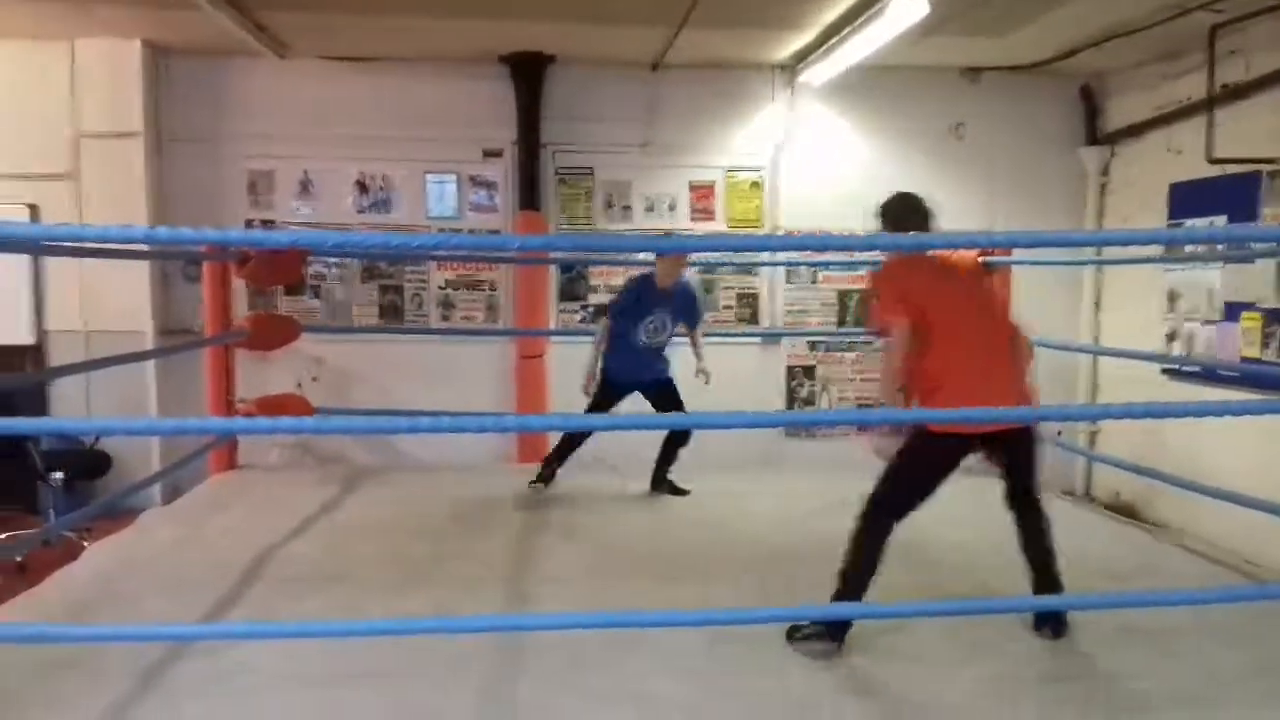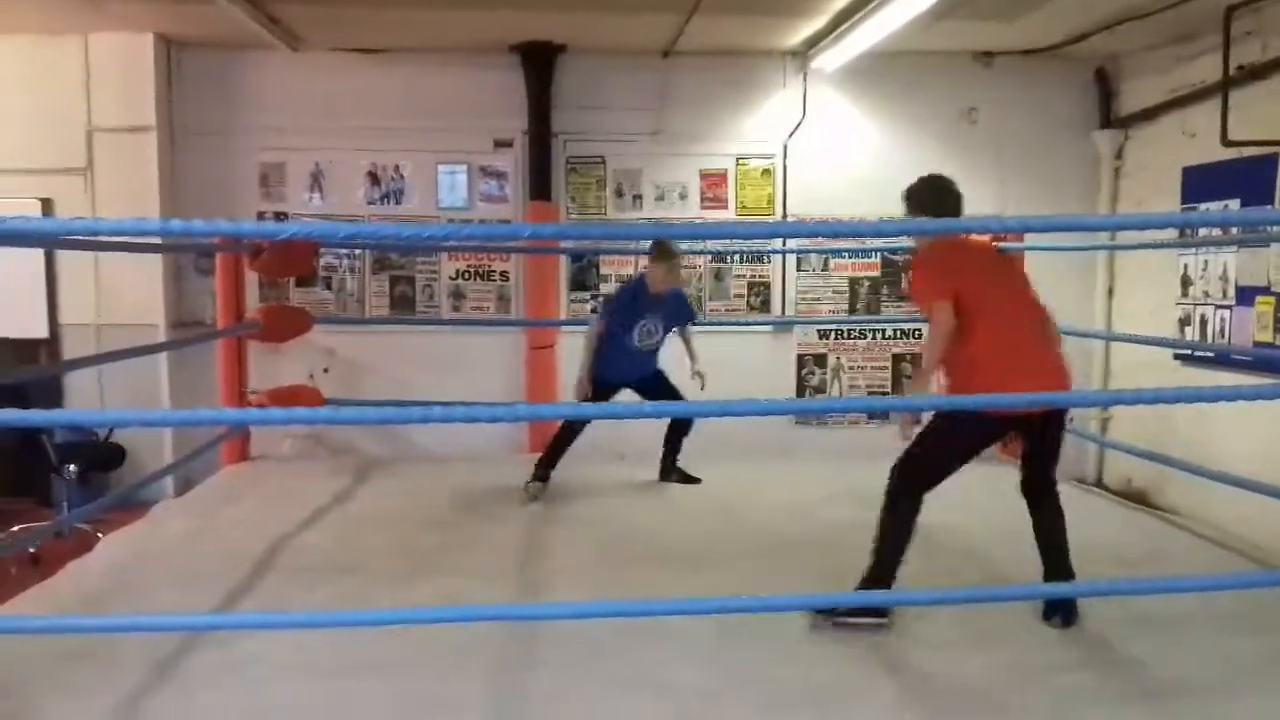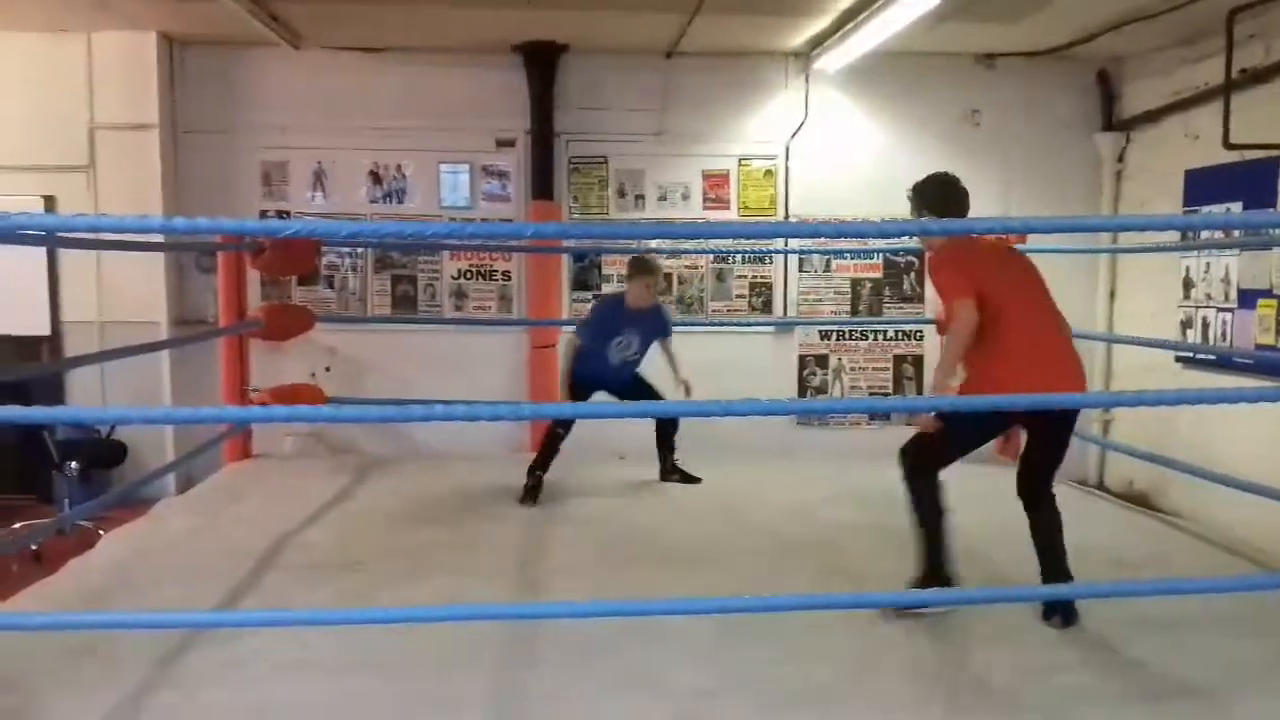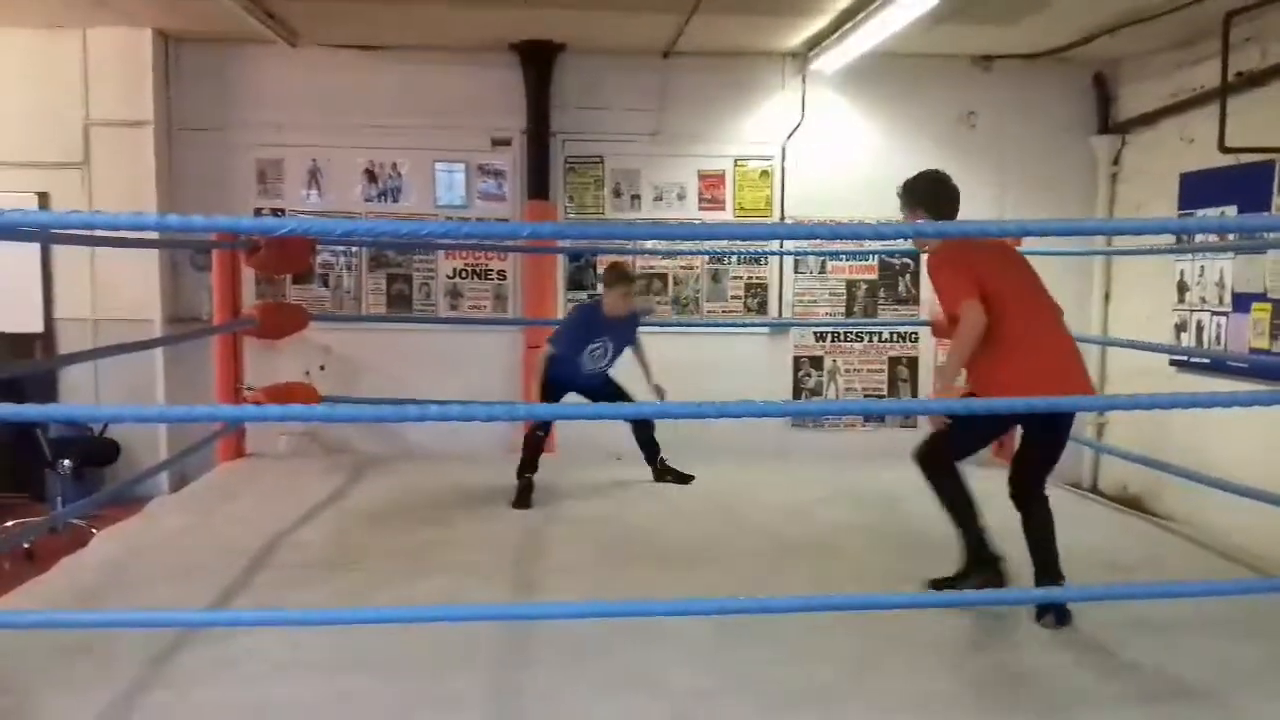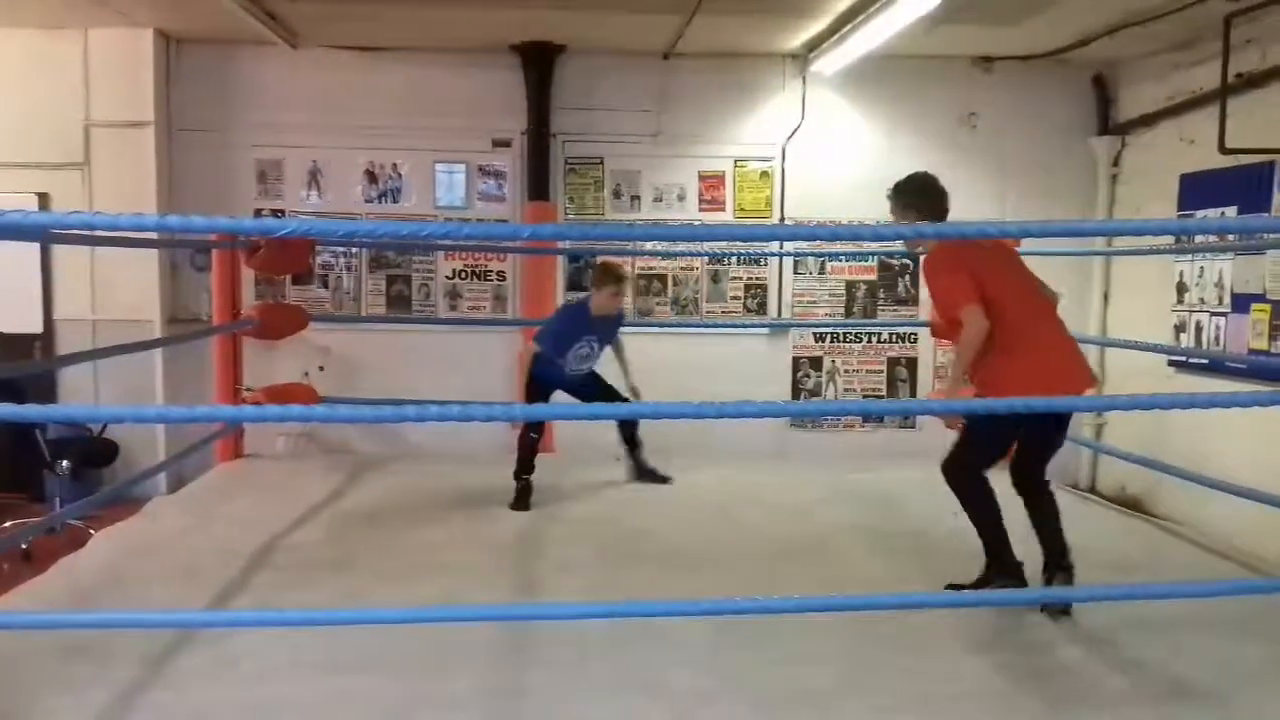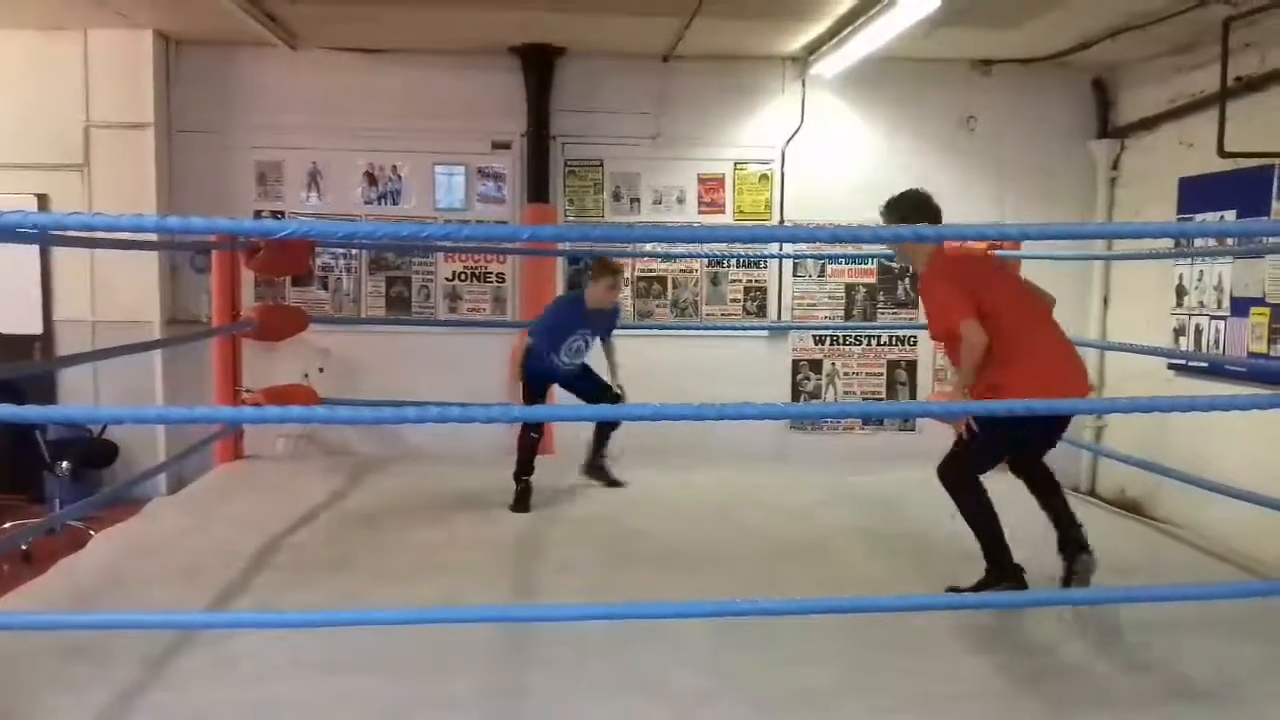
dt=0.1s
person 1, frame 1
left shoulder: (894, 276)
right shoulder: (972, 275)
left elbow: (899, 340)
right elbow: (1020, 344)
left wrist: (890, 412)
left hip: (951, 416)
right hip: (1013, 410)
left knee: (882, 511)
right knee: (1025, 503)
left ankle: (833, 624)
right ankle: (1050, 610)
person 1, frame 2
left shoulder: (930, 259)
right shoulder: (1001, 258)
left elbow: (943, 323)
right elbow: (1048, 329)
left wrist: (916, 394)
left hip: (986, 394)
right hip: (1050, 390)
left knee: (907, 481)
right knee: (1039, 488)
left ankle: (873, 595)
right ankle: (1061, 598)
person 1, frame 3
left shoulder: (947, 259)
right shoulder: (1009, 254)
left elbow: (965, 323)
right elbow: (1052, 322)
left wrist: (937, 390)
left hip: (1002, 390)
right hip: (1065, 388)
left knee: (918, 459)
right knee: (1035, 490)
left ankle: (936, 578)
right ankle: (1059, 597)
person 1, frame 4
left shoulder: (943, 259)
right shoulder: (997, 249)
left elbow: (974, 321)
right elbow: (1047, 311)
left wrist: (943, 385)
left hip: (1009, 388)
right hip: (1067, 383)
left knee: (935, 456)
right knee: (1028, 487)
left ankle: (983, 564)
right ankle: (1051, 594)
person 1, frame 5
left shoulder: (939, 261)
right shoulder: (992, 247)
left elbow: (976, 325)
right elbow: (1048, 299)
left wrist: (953, 386)
left hip: (1015, 389)
right hip: (1067, 378)
left knee: (961, 469)
right knee: (1029, 476)
left ankle: (1004, 571)
right ankle: (1057, 570)
person 1, frame 6
left shoulder: (935, 277)
right shoulder: (978, 262)
left elbow: (975, 338)
right elbow: (1045, 302)
left wrist: (961, 392)
left hip: (1020, 394)
right hip: (1068, 380)
left knee: (957, 471)
right knee: (1024, 459)
left ankle: (1004, 573)
right ankle: (1075, 547)
person 2, frame 1
left shoulder: (686, 293)
right shoulder: (636, 288)
left elbow: (693, 327)
right elbow: (606, 324)
left wrist: (700, 360)
right wrist: (592, 370)
left hip: (654, 371)
right hip: (618, 370)
left knee: (681, 425)
left ankle: (660, 477)
right ankle: (549, 468)
person 2, frame 2
left shoulder: (677, 298)
right shoulder: (627, 294)
left elbow: (683, 328)
right elbow: (596, 329)
left wrist: (694, 362)
right wrist: (585, 375)
left hip: (645, 370)
right hip: (608, 370)
left knee: (683, 414)
right knee: (581, 418)
left ankle: (669, 467)
right ankle: (543, 472)
person 2, frame 3
left shoulder: (655, 312)
right shoulder: (605, 308)
left elbow: (664, 340)
right elbow: (574, 343)
left wrist: (677, 373)
right wrist: (564, 387)
left hip: (623, 375)
right hip: (586, 373)
left knee: (667, 413)
right knee: (564, 421)
left ankle: (668, 466)
right ankle: (536, 476)
person 2, frame 4
left shoulder: (630, 317)
right shoulder: (581, 317)
left elbow: (635, 344)
right elbow: (547, 352)
left wrist: (650, 379)
right wrist: (535, 395)
left hip: (594, 379)
right hip: (558, 376)
left knee: (640, 415)
right knee: (542, 422)
left ankle: (659, 467)
right ankle: (525, 480)
person 2, frame 5
left shoulder: (615, 316)
right shoulder: (567, 315)
left elbow: (615, 342)
right elbow: (533, 350)
left wrist: (628, 378)
right wrist: (522, 397)
left hip: (580, 377)
right hip: (543, 374)
right knee: (534, 423)
left ankle: (639, 465)
right ankle: (523, 482)
person 2, frame 6
left shoulder: (611, 311)
right shoulder: (563, 308)
right elbow: (525, 343)
left wrist: (614, 374)
right wrist: (515, 384)
left hip: (573, 370)
right hip: (538, 369)
left knee: (613, 403)
right knee: (534, 425)
left ankle: (595, 462)
right ankle: (523, 484)
